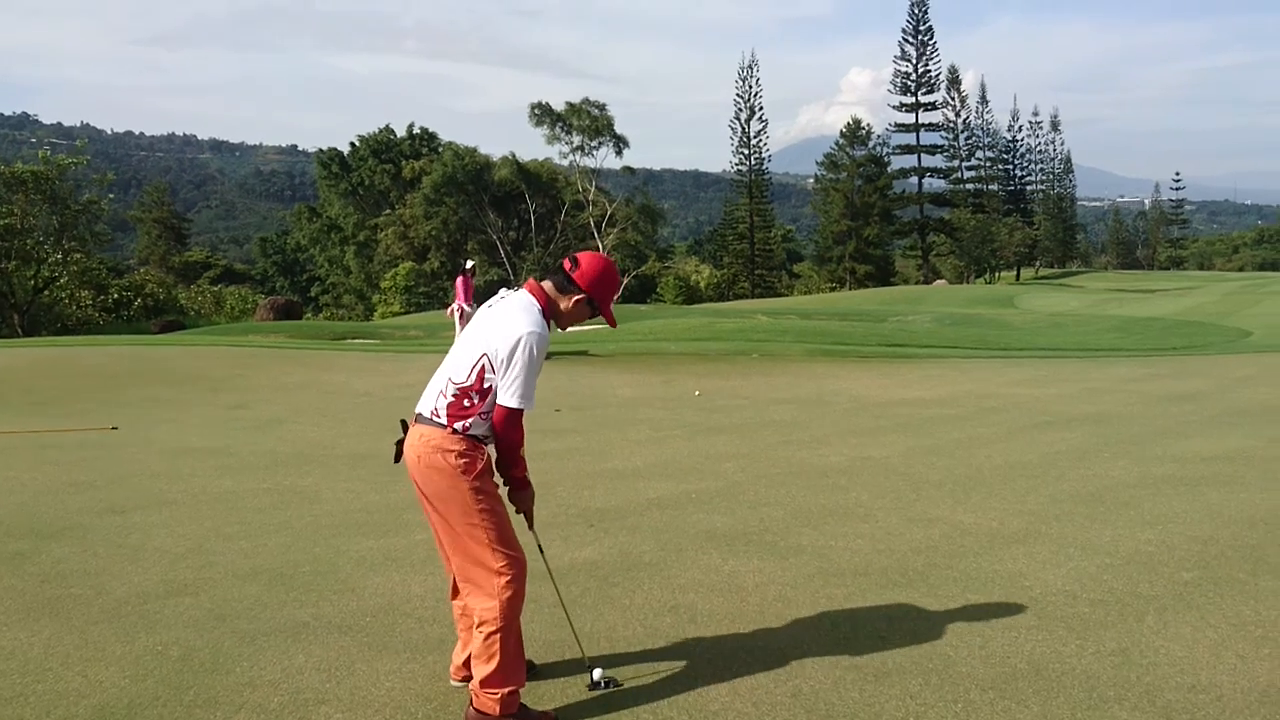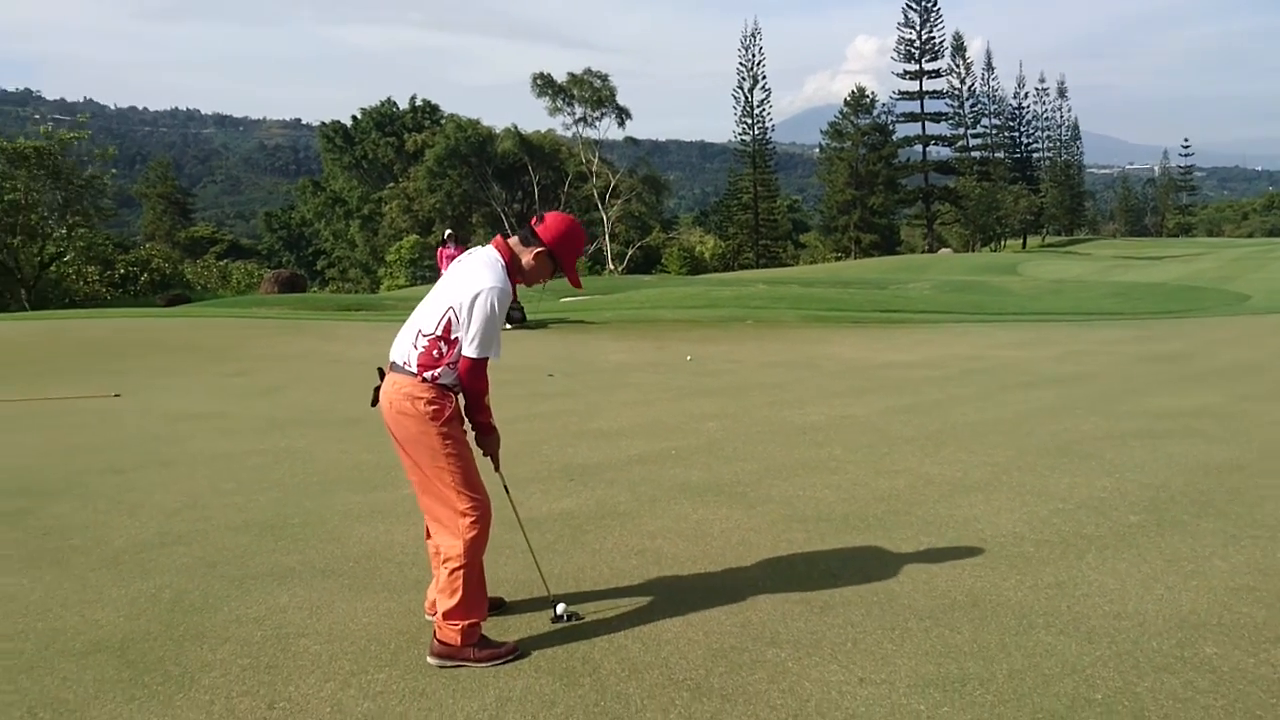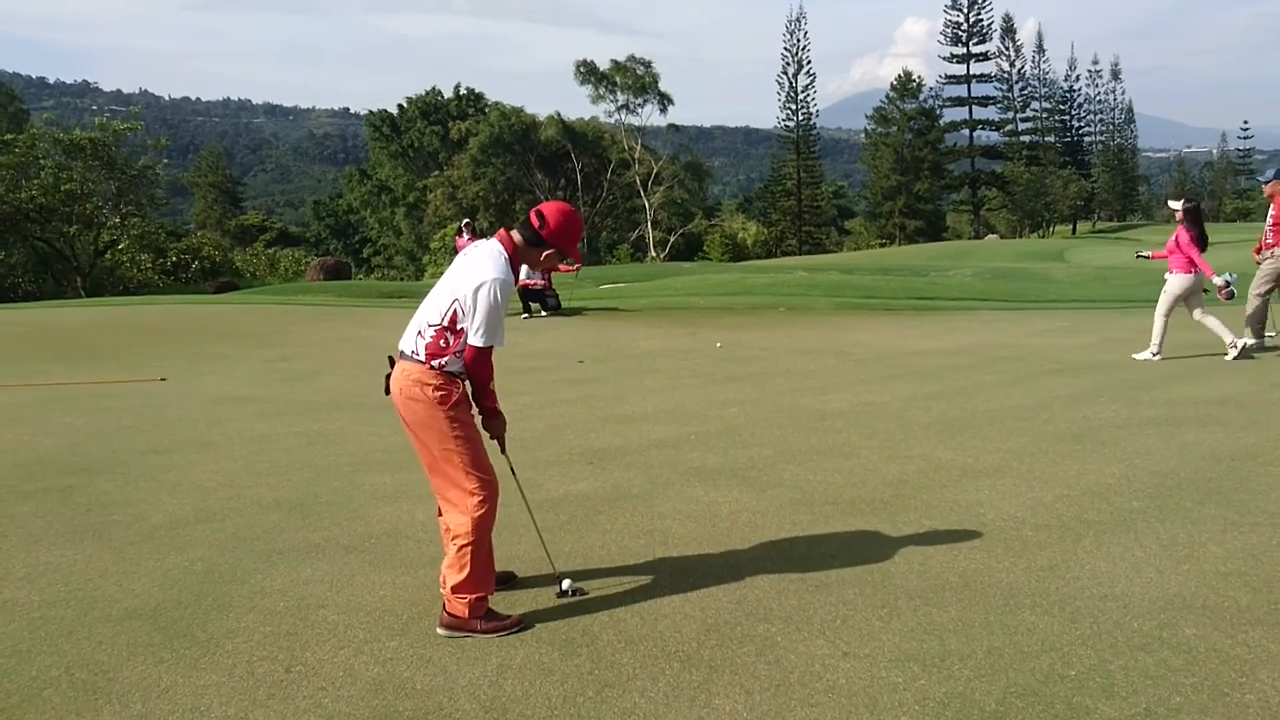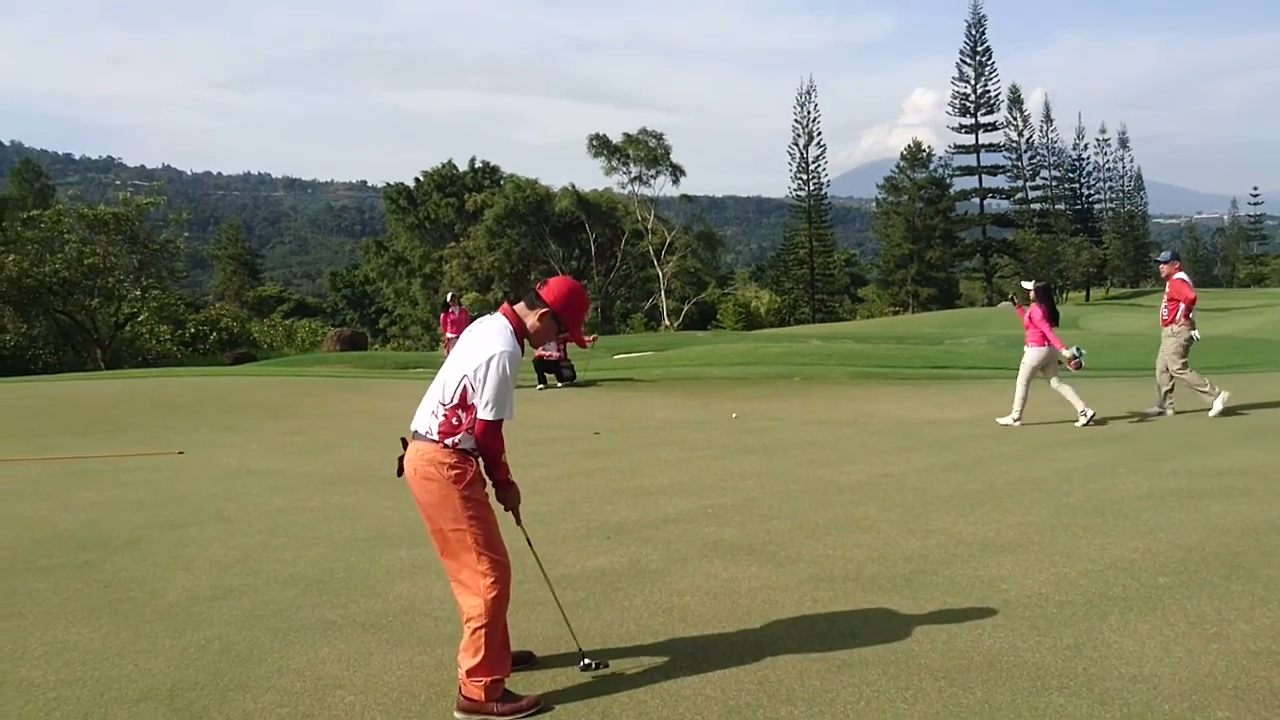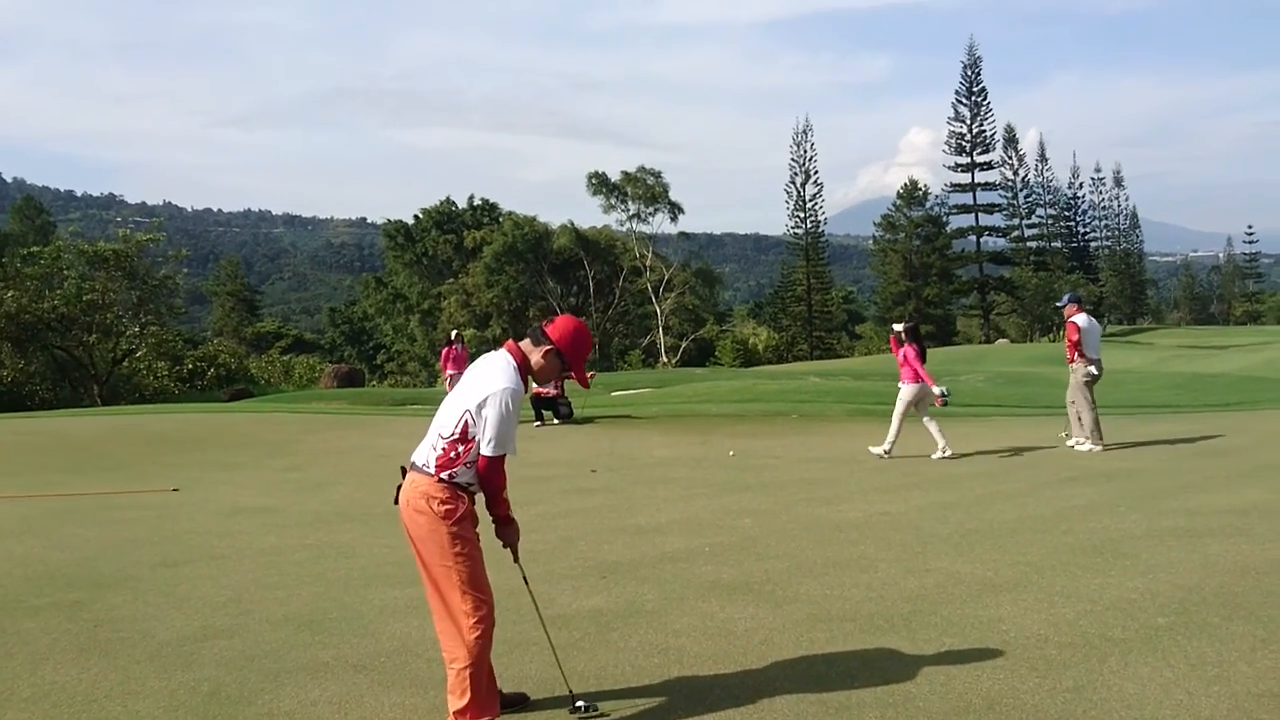
dt=1s
person 1, frame 1
left shoulder: (508, 300)
right shoulder: (531, 330)
right elbow: (506, 419)
left wrist: (510, 477)
right wrist: (518, 481)
left hip: (427, 437)
right hip: (451, 450)
left knee: (472, 563)
right knee: (501, 570)
left ankle: (472, 660)
person 1, frame 2
left shoulder: (479, 256)
right shoulder: (494, 286)
right elbow: (471, 368)
left wrist: (478, 423)
right wrist: (485, 427)
left hip: (405, 387)
right hip: (423, 398)
left knee: (445, 504)
right knee: (467, 511)
left ankle: (446, 596)
right ankle: (455, 636)
person 1, frame 3
left shoulder: (484, 248)
right shoulder: (496, 278)
right elbow: (477, 355)
left wrist: (483, 406)
right wrist: (491, 411)
left hip: (416, 373)
right hip: (430, 384)
left knee: (458, 486)
right knee: (475, 491)
left ankle: (463, 570)
right ankle: (463, 609)
person 1, frame 4
left shoulder: (490, 325)
right shoulder: (504, 350)
right elbow: (487, 430)
left wrist: (497, 476)
right wrist: (503, 481)
left hip: (433, 453)
right hip: (445, 463)
left knee: (476, 567)
right knee: (488, 573)
left ankle: (490, 652)
person 1, frame 5
left shoulder: (495, 361)
right shoulder: (507, 387)
right elbow: (489, 465)
left wrist: (499, 514)
right wrist: (503, 518)
left hip: (430, 489)
right hip: (438, 499)
left knee: (468, 605)
right knee: (470, 613)
